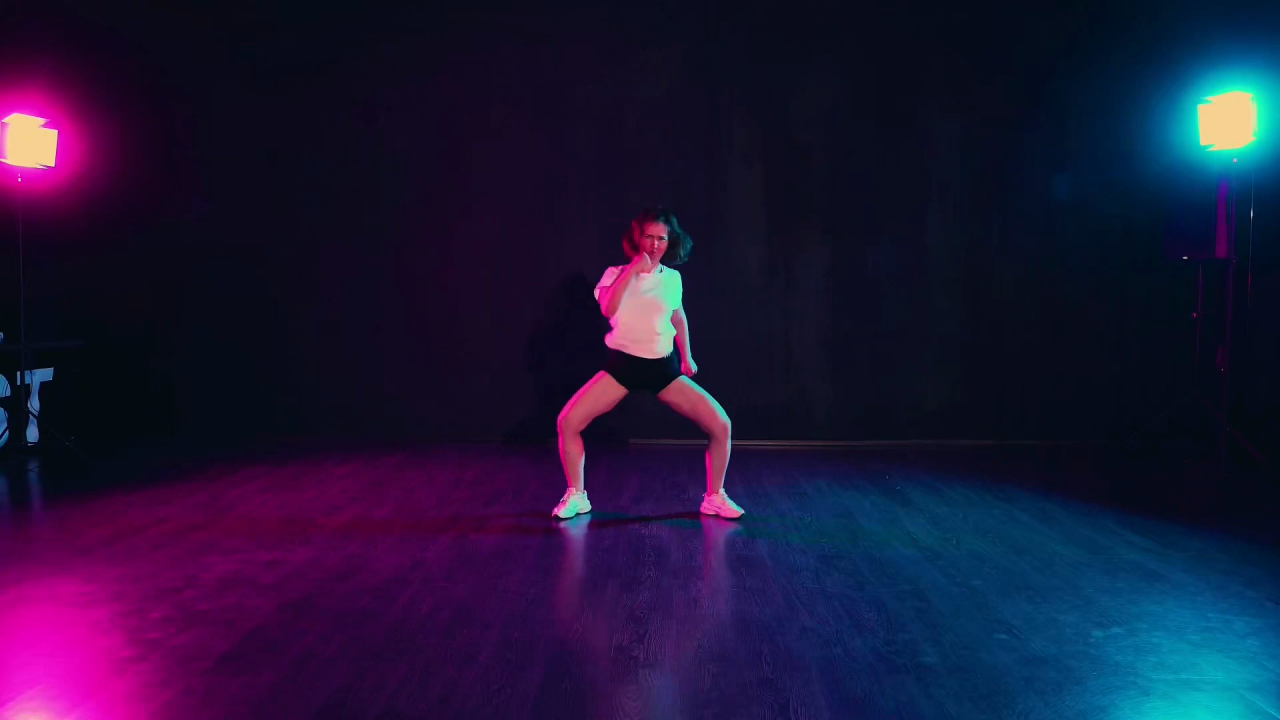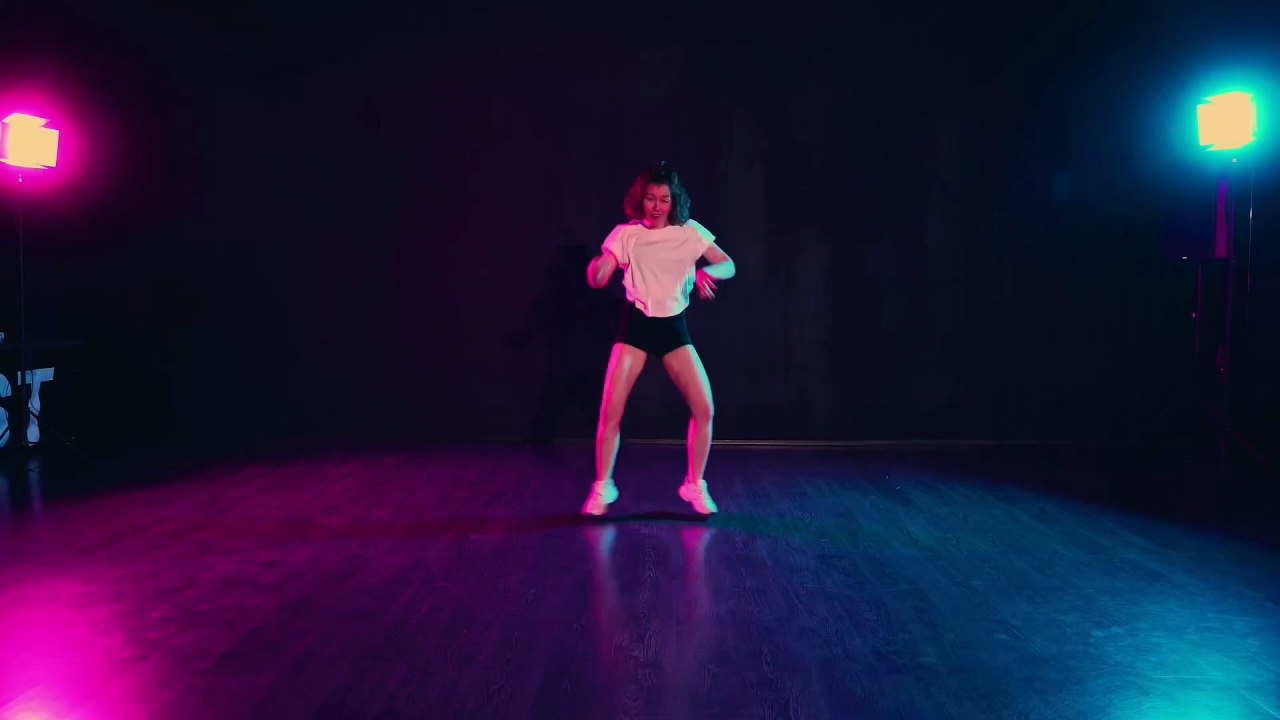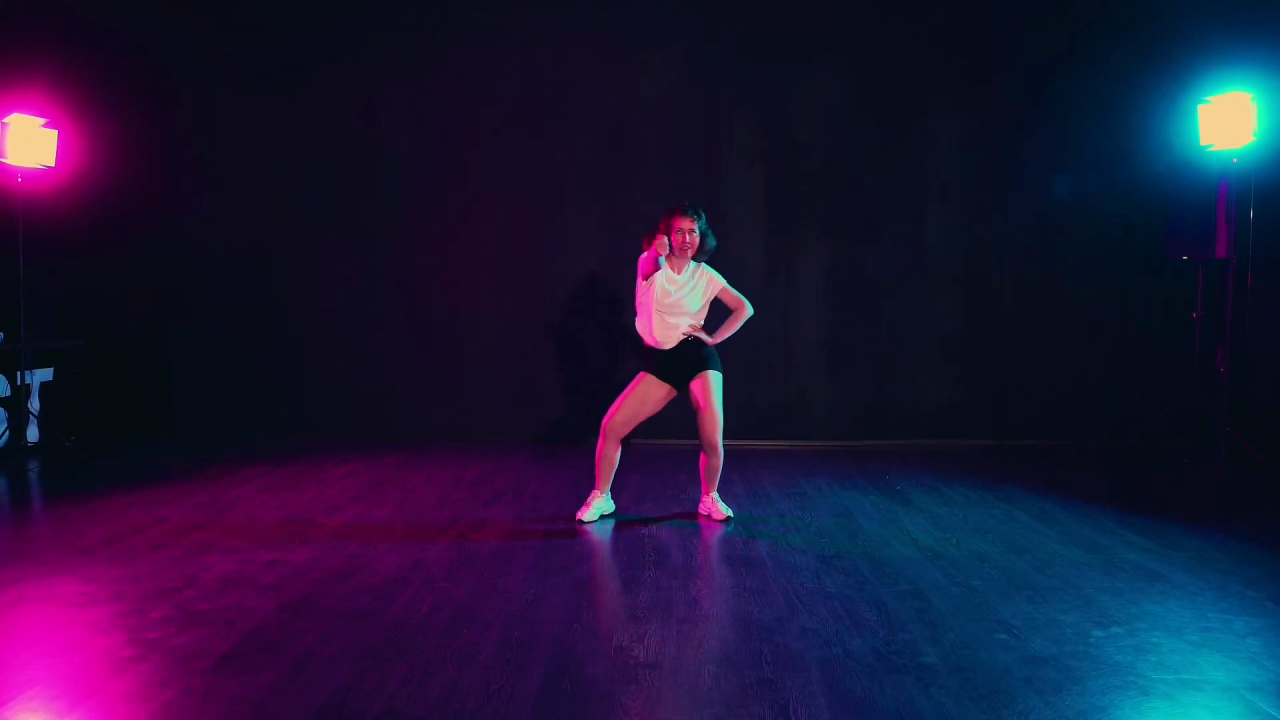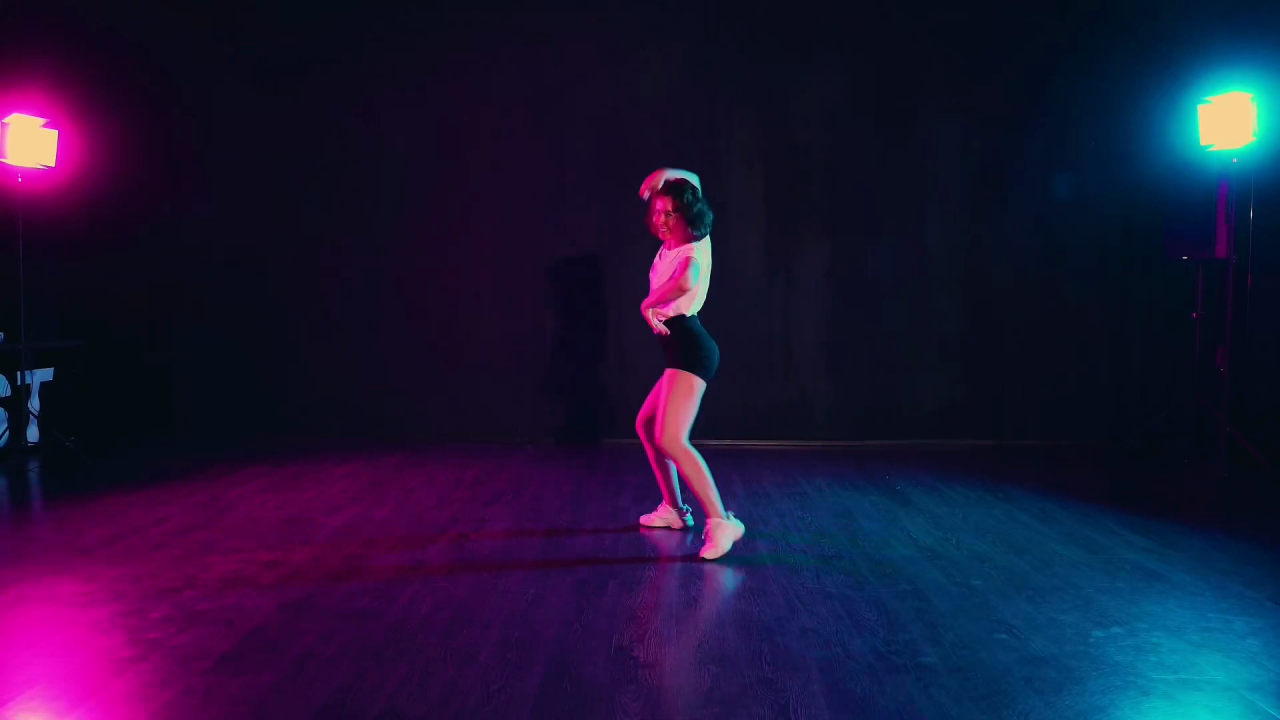
dt=1s
person 1, frame 1
left shoulder: (672, 278)
right shoulder: (616, 273)
right elbow: (607, 309)
left wrist: (687, 357)
right wrist: (629, 272)
left hip: (663, 370)
right hip: (622, 366)
left knee: (720, 425)
right knee: (567, 422)
left ankle: (715, 497)
right ankle: (576, 495)
person 1, frame 2
left shoulder: (690, 232)
right shoulder: (625, 234)
left elbow: (727, 266)
right elbow: (598, 279)
left wrist: (705, 274)
right wrist: (598, 267)
left hip: (675, 328)
right hip: (637, 326)
left knee: (703, 407)
right knee: (610, 410)
left ankle: (694, 484)
right ankle: (602, 486)
person 1, frame 3
left shoulder: (705, 275)
right shoulder: (651, 265)
left elbow: (744, 309)
right elbow: (652, 262)
left wrist: (715, 337)
right wrist: (658, 249)
left hip: (697, 357)
right hip: (658, 361)
left knee: (711, 438)
right knee: (610, 427)
left ankle: (709, 498)
right ankle: (600, 497)
person 1, frame 4
left shoulder: (690, 249)
right shoulder: (687, 243)
left elbow: (682, 284)
right elbow: (690, 183)
left wrist: (649, 304)
right wrist: (665, 176)
left hip: (690, 350)
right hip: (684, 350)
left knee: (671, 438)
right knee: (646, 424)
left ankle: (721, 520)
right ankle: (673, 508)
